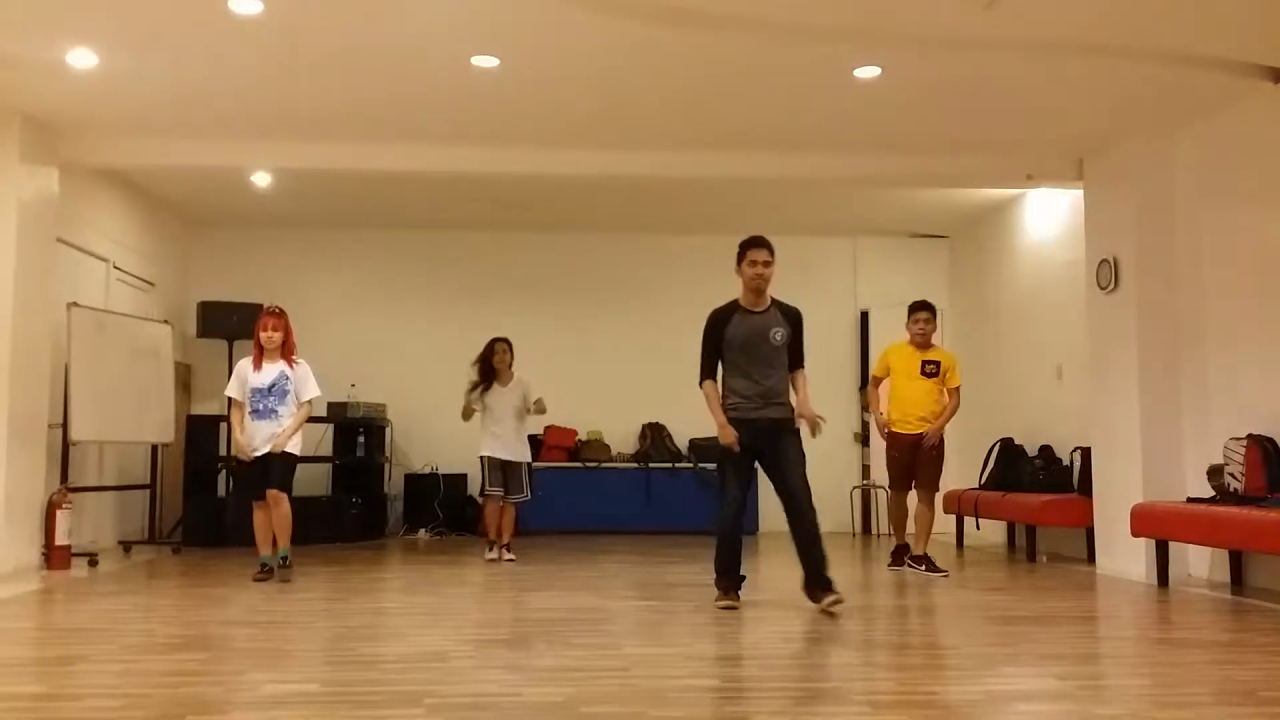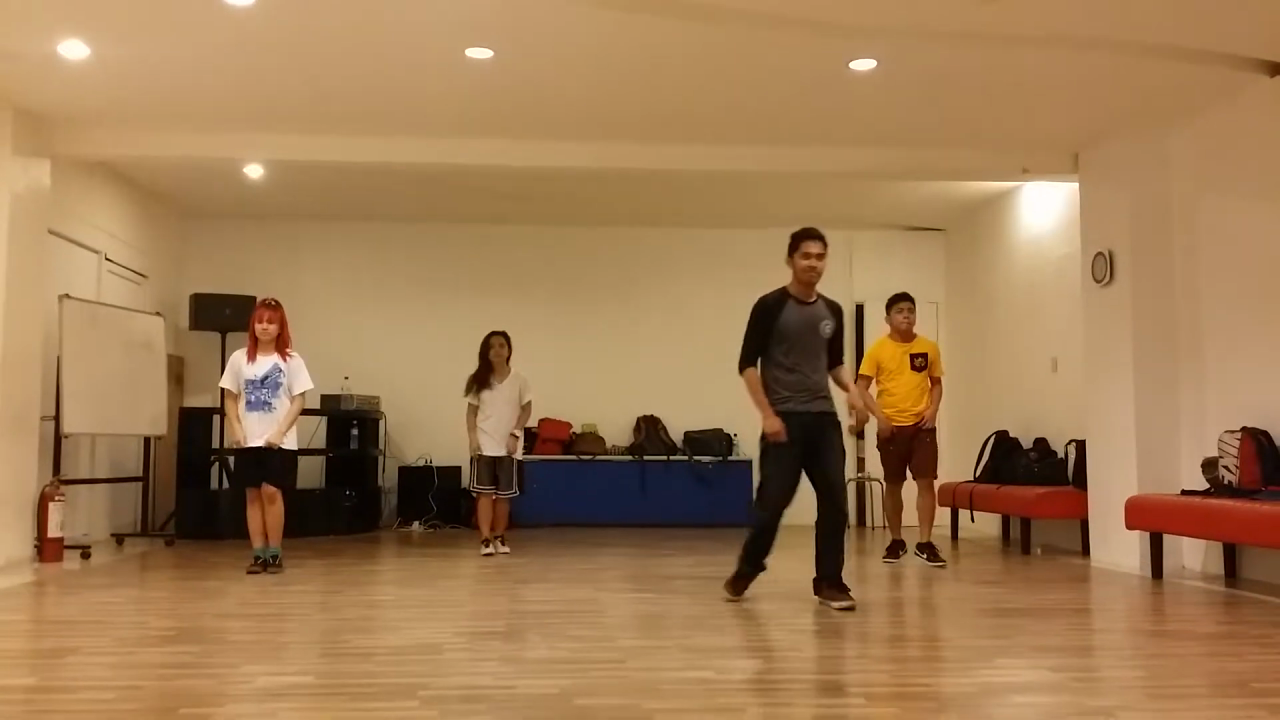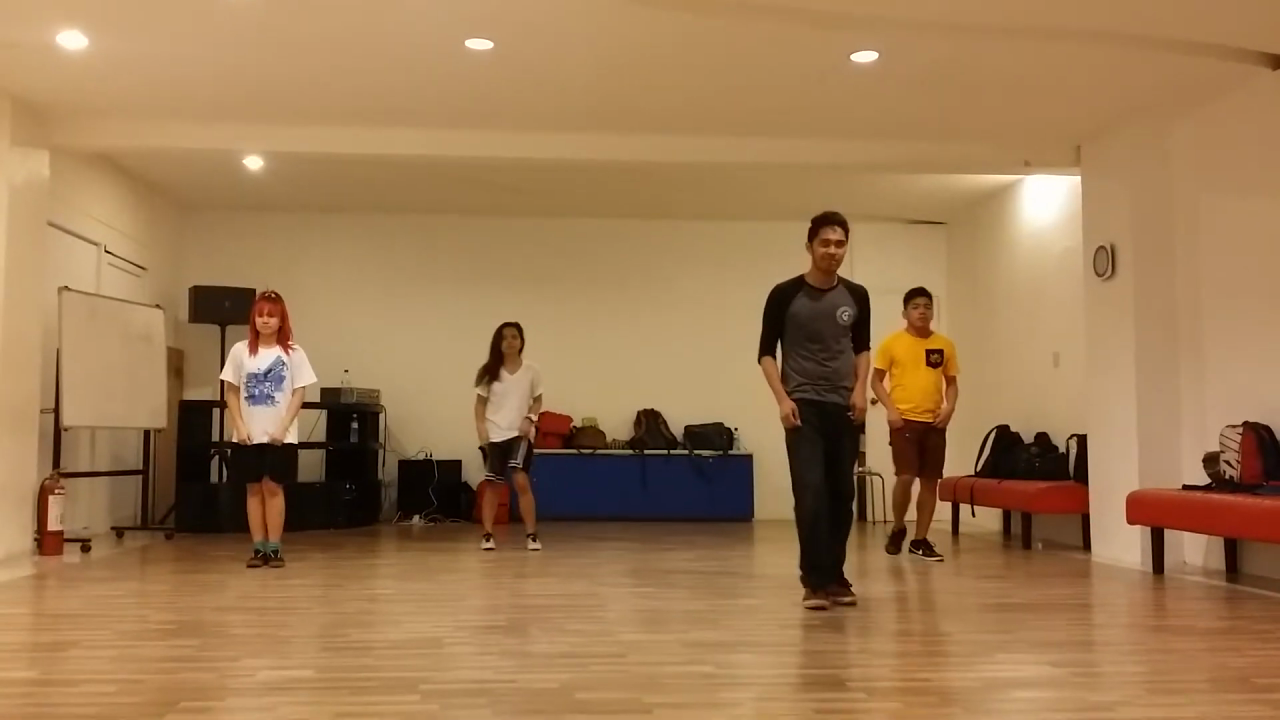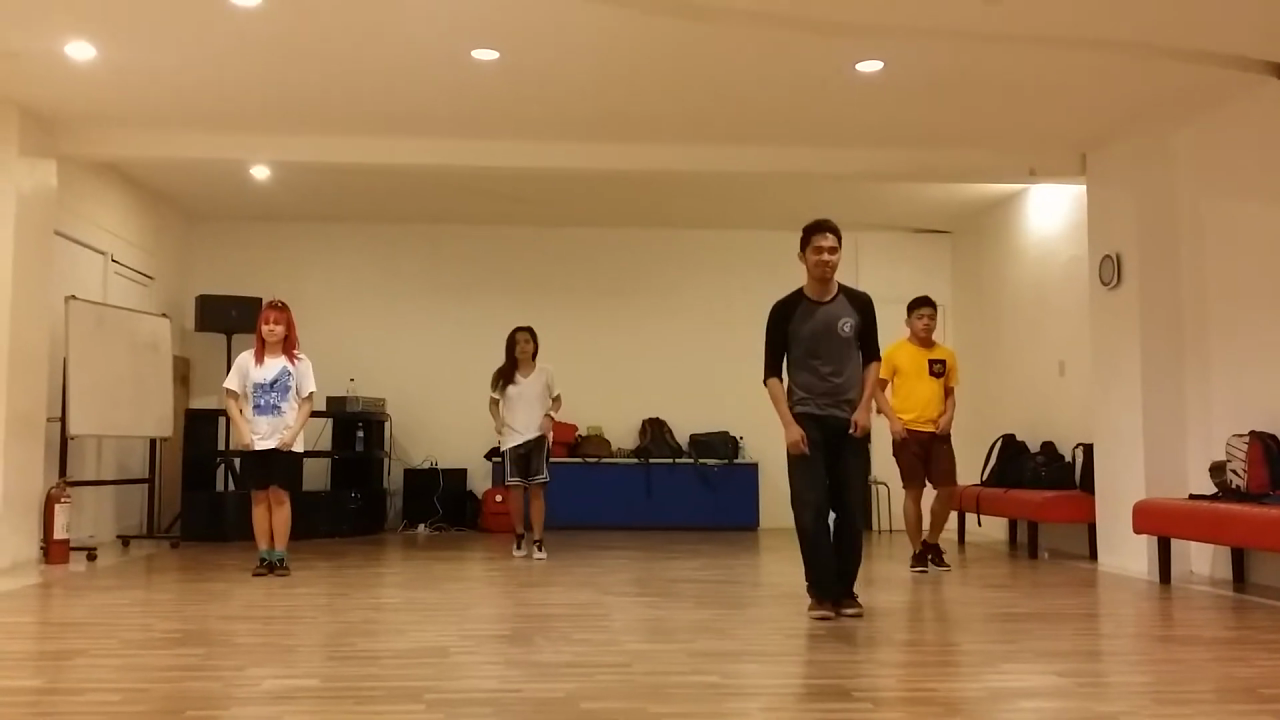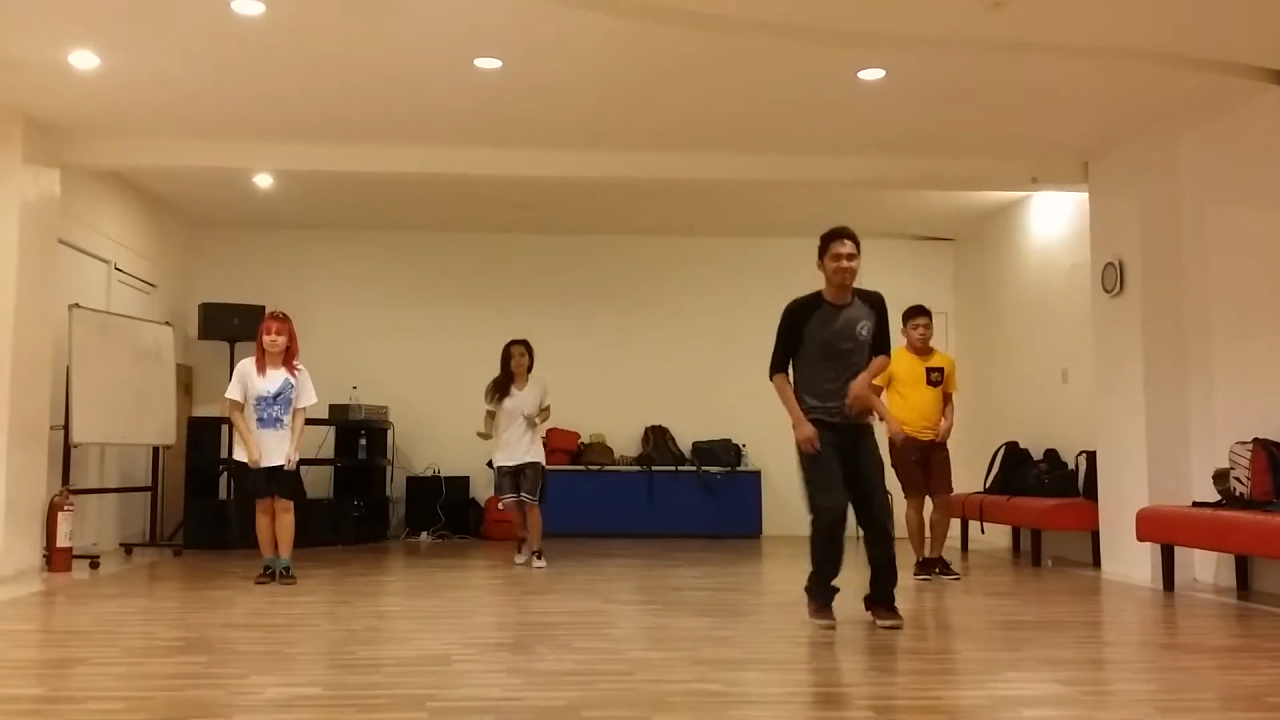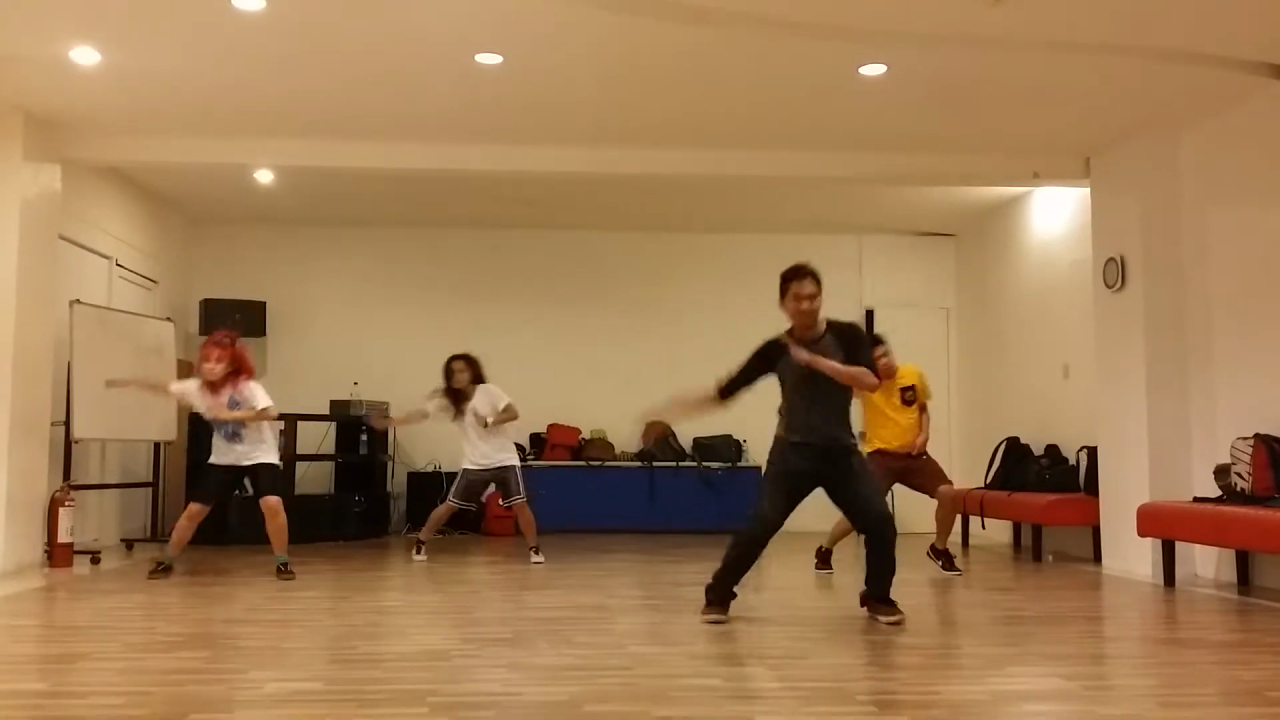
dt=0.4s
person 1, frame 1
left shoulder: (790, 317)
right shoulder: (721, 319)
right elbow: (707, 377)
left wrist: (802, 401)
right wrist: (721, 422)
left hip: (780, 423)
right hip: (739, 425)
left knee: (800, 499)
right knee: (732, 507)
left ankle: (818, 582)
right ankle: (727, 584)
person 1, frame 2
left shoulder: (832, 311)
right shoulder: (770, 306)
right elbow: (747, 364)
left wrist: (851, 390)
right wrist: (767, 413)
left hip: (823, 417)
right hip: (783, 417)
left knee: (835, 499)
right knee: (774, 497)
left ankle: (830, 582)
right ankle: (745, 570)
person 1, frame 3
left shoulder: (856, 296)
right shoulder: (785, 294)
right elbow: (767, 353)
left wrist: (860, 388)
right wrist: (782, 398)
left hip: (843, 408)
right hip: (803, 405)
left knee: (841, 494)
right knee: (810, 491)
left ankle: (833, 575)
right ankle: (815, 581)
person 1, frame 4
left shoulder: (859, 304)
right shoulder: (785, 311)
left elbow: (872, 358)
right elbow: (772, 373)
left wrist: (865, 407)
right wrist: (788, 423)
left hip: (850, 422)
right hip: (807, 422)
left knee: (852, 510)
right knee: (810, 509)
left ankle: (844, 589)
right ankle: (821, 592)
person 1, frame 5
left shoulder: (873, 305)
right shoulder: (801, 311)
left elbow: (882, 353)
right elbow: (778, 370)
left wrist: (864, 379)
right wrist: (798, 420)
left hip: (856, 425)
right hip: (817, 427)
left knee: (877, 512)
right knee: (830, 509)
left ankle: (882, 598)
right ankle: (820, 593)
person 1, frame 6
left shoulder: (848, 335)
right shoulder: (774, 351)
left elbow: (871, 381)
right elbow: (725, 392)
left wrist: (814, 360)
right wrist: (677, 410)
left hip: (840, 449)
right hip: (793, 449)
left knee: (879, 520)
right knee: (761, 523)
left ankle: (879, 596)
right ankle: (718, 594)
person 2, frame 1
left shoulder: (297, 367)
right shoulder: (245, 367)
left elbow: (306, 406)
right elbow: (236, 407)
left wrist: (285, 435)
right wrist: (237, 436)
left hip: (284, 445)
right hip: (253, 447)
left knee: (277, 495)
right knee: (259, 502)
left ankle: (284, 556)
right ankle: (265, 562)
person 2, frame 2
left shoulder: (291, 360)
right shoulder: (239, 358)
left elbow: (298, 400)
right elbow: (230, 399)
left wrist: (280, 432)
right wrist: (235, 430)
left hip: (279, 441)
right hip: (247, 440)
left knee: (271, 492)
right knee: (253, 494)
left ankle: (275, 552)
right ankle: (258, 554)
person 2, frame 3
left shoulder: (293, 353)
right shoulder: (240, 350)
left elbow: (298, 393)
right elbow: (231, 392)
left wrist: (282, 428)
right wrist: (239, 426)
left hip: (280, 435)
right hip: (248, 434)
left knee: (273, 486)
right knee: (254, 488)
left ankle: (275, 548)
right ankle: (258, 548)
person 2, frame 4
left shoulder: (299, 362)
right shoulder: (246, 359)
left elbow: (306, 402)
right elbow: (231, 399)
left wrist: (293, 434)
right wrist: (242, 431)
left hip: (285, 442)
right hip: (254, 442)
left knee: (280, 496)
right knee: (259, 497)
left ankle: (280, 556)
right ankle: (264, 557)
person 2, frame 5
left shoulder: (297, 372)
right shoulder: (246, 368)
left elbow: (300, 413)
right elbow: (235, 410)
left wrist: (293, 448)
right wrist: (251, 447)
left hip: (284, 453)
right hip: (254, 453)
left knee: (284, 505)
right knee: (264, 505)
left ankle: (285, 565)
right ankle: (268, 564)
person 2, frame 6
left shoulder: (246, 386)
right shoulder: (196, 387)
left elbow: (270, 413)
right elbow: (164, 388)
left wrist: (231, 415)
right wrist: (129, 383)
left hip: (260, 456)
right hip: (223, 459)
left knee: (272, 504)
right knee: (194, 510)
left ankle: (282, 561)
right ankle: (167, 560)
person 3, frame 1
left shoulder: (945, 358)
right shoulder: (892, 353)
left elbow: (954, 398)
right elbow: (873, 385)
left wrist: (939, 425)
right wrist: (876, 414)
left hip: (929, 435)
right hip: (898, 433)
left knee: (926, 494)
right knee: (898, 493)
left ankle: (919, 555)
right ankle: (901, 545)
person 3, frame 2
left shoulder: (929, 347)
right shoulder: (877, 349)
left elbow: (936, 383)
right elbow: (861, 387)
left wrist: (933, 409)
right wrist: (879, 416)
left hip: (922, 425)
right hip: (892, 427)
left knee: (926, 482)
right knee: (893, 485)
left ankle: (925, 543)
right ankle: (896, 541)
person 3, frame 3
left shoulder: (944, 345)
right shoulder: (892, 343)
left elbow: (951, 382)
right elbow: (877, 381)
left wrist: (949, 406)
right wrist: (890, 409)
left hip: (934, 423)
right hip: (904, 421)
left knee: (930, 482)
right knee: (905, 477)
left ankle: (920, 540)
right ankle: (898, 528)
person 3, frame 4
left shoulder: (946, 355)
right shoulder: (895, 352)
left elbow: (949, 393)
right elbow: (878, 390)
left wrist: (948, 415)
right wrist: (893, 420)
left hip: (938, 432)
right hip: (908, 432)
left knee: (947, 489)
right knee: (914, 491)
left ankle: (931, 542)
right ankle: (917, 552)
person 3, frame 5
left shoulder: (945, 362)
right shoulder: (892, 360)
right elbow: (873, 394)
left wrist: (948, 422)
right wrist: (891, 422)
left hip: (935, 441)
right hip: (905, 440)
left knee: (943, 499)
right knee: (915, 500)
left ankle: (935, 557)
right ankle: (920, 559)
person 3, frame 6
left shoulder: (915, 375)
left wrist: (924, 434)
left hip: (912, 453)
right hip: (881, 454)
left knee: (947, 493)
left ankle: (940, 549)
right ankle: (825, 550)
person 4, frame 1
left shoulder: (522, 384)
right shoulder: (483, 387)
left elbow: (542, 407)
right elbow: (466, 416)
left wrist: (530, 408)
right wrist: (468, 402)
left hip: (517, 450)
right hip: (491, 449)
left knee: (511, 500)
right knee: (493, 496)
left ankle: (505, 545)
right ankle: (491, 542)
person 4, frame 2
left shoulder: (519, 380)
right shoulder: (478, 380)
left elbow: (526, 410)
right elbow: (471, 412)
left wrist: (515, 434)
right wrist: (472, 437)
left hip: (508, 446)
right hip: (483, 445)
left knee: (504, 495)
right knee: (485, 492)
left ankle: (499, 536)
right ankle: (486, 539)
person 4, frame 3
left shoulder: (531, 371)
right shoulder: (489, 371)
left elbow: (537, 401)
right elbow: (480, 403)
left wrist: (529, 419)
right wrist: (480, 426)
left hip: (520, 434)
right hip: (494, 435)
left knee: (521, 481)
left ankle: (531, 534)
right ankle: (487, 534)
person 4, frame 4
left shoulder: (545, 373)
right shoulder: (503, 375)
left elbow: (557, 400)
right elbow: (493, 403)
left wrist: (550, 416)
right wrist: (498, 420)
left hip: (538, 437)
right hip: (512, 440)
left knee: (536, 490)
right knee: (515, 491)
left ankle: (538, 541)
right ankle: (519, 536)
person 4, frame 5
left shoulder: (539, 385)
right shoulder: (498, 387)
left elbow: (546, 411)
right elbow: (490, 415)
left wrist: (537, 420)
right wrist: (487, 431)
left hip: (531, 454)
right hip: (504, 455)
left knee: (530, 503)
right knee: (511, 503)
left ankle: (537, 551)
right ankle: (523, 539)
person 4, frame 6
left shoulder: (489, 391)
right shoulder: (449, 399)
left elbow: (513, 413)
right elbow: (421, 414)
left wrist: (489, 421)
right wrist: (390, 422)
left hip: (503, 458)
right hip: (474, 463)
left knee: (519, 503)
right knee: (450, 505)
left ankle: (534, 548)
right ankle: (421, 541)
